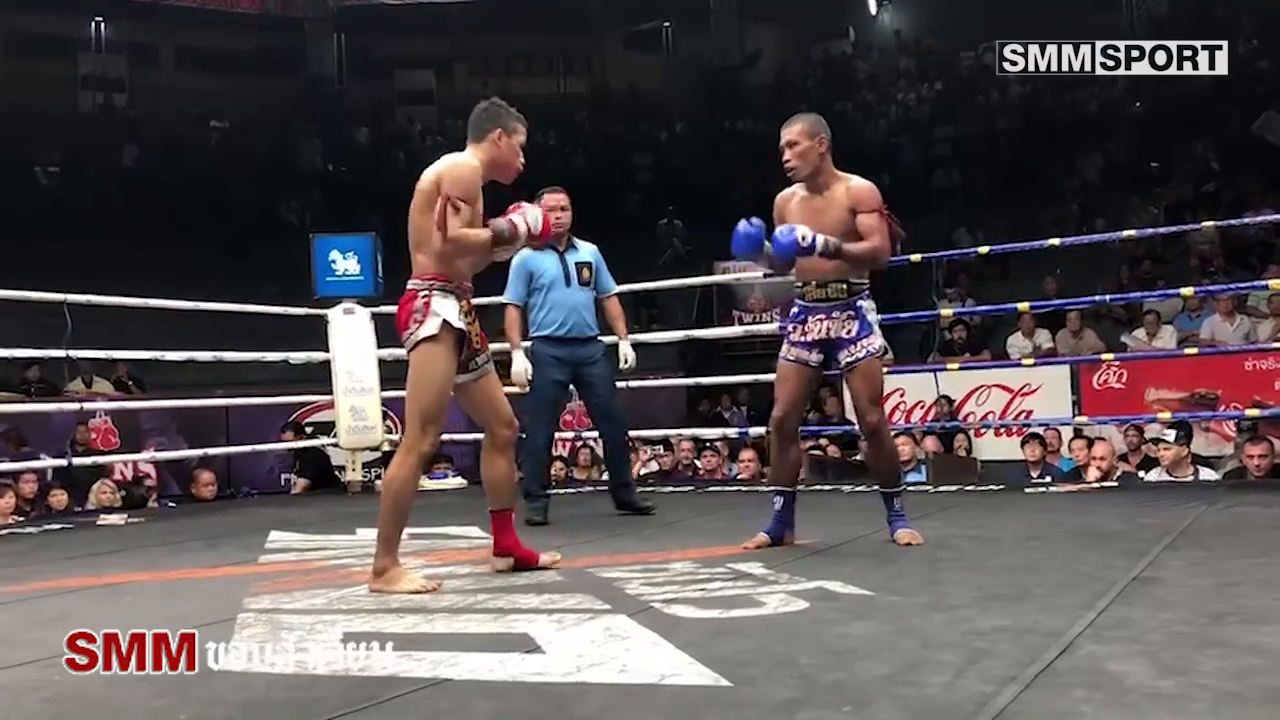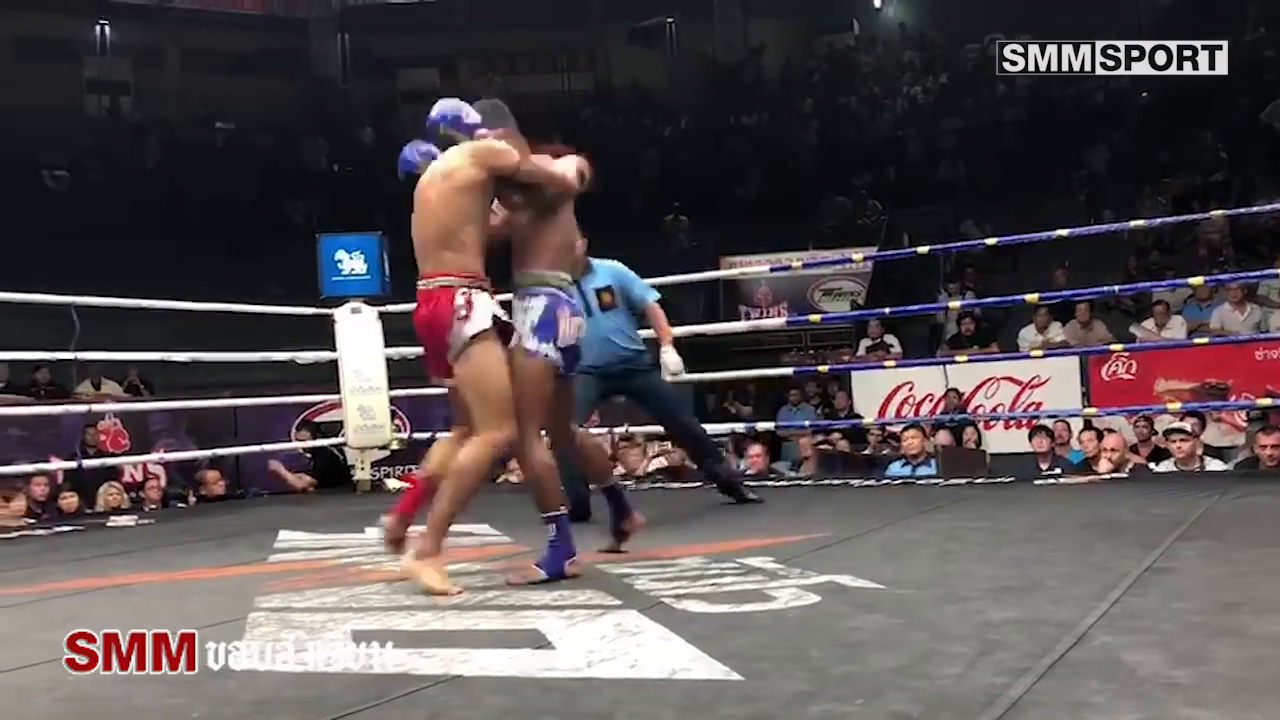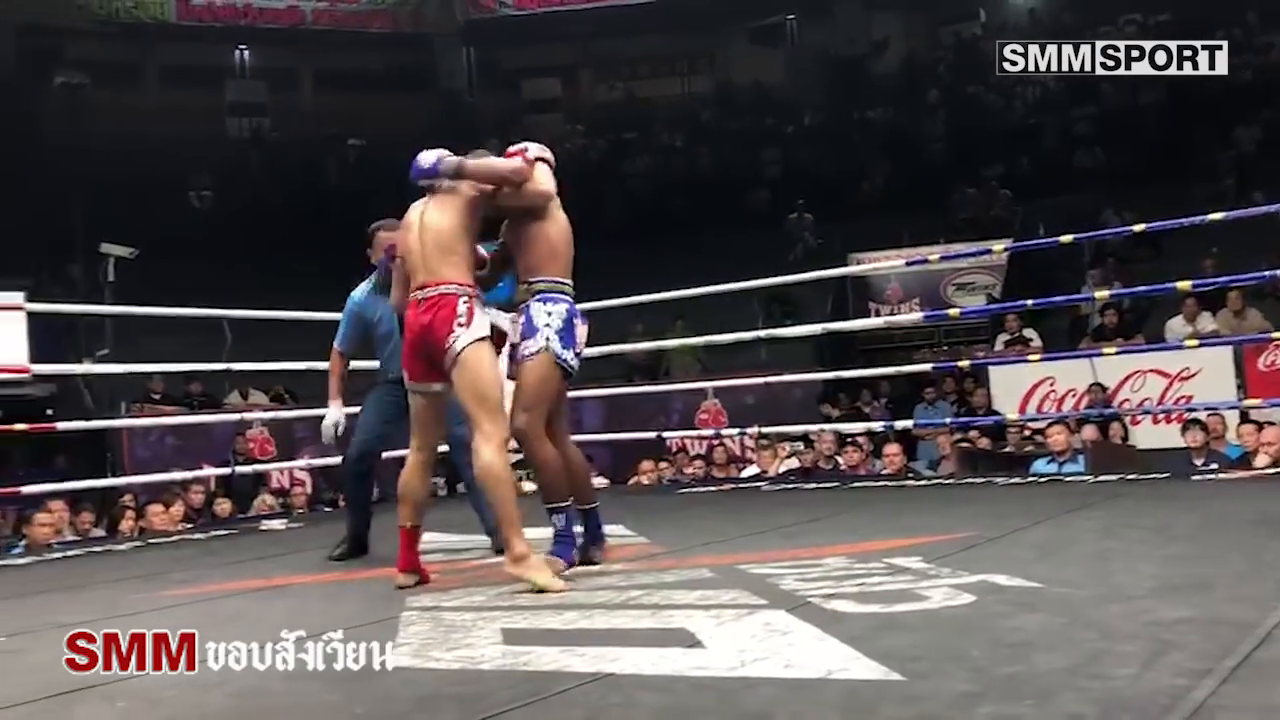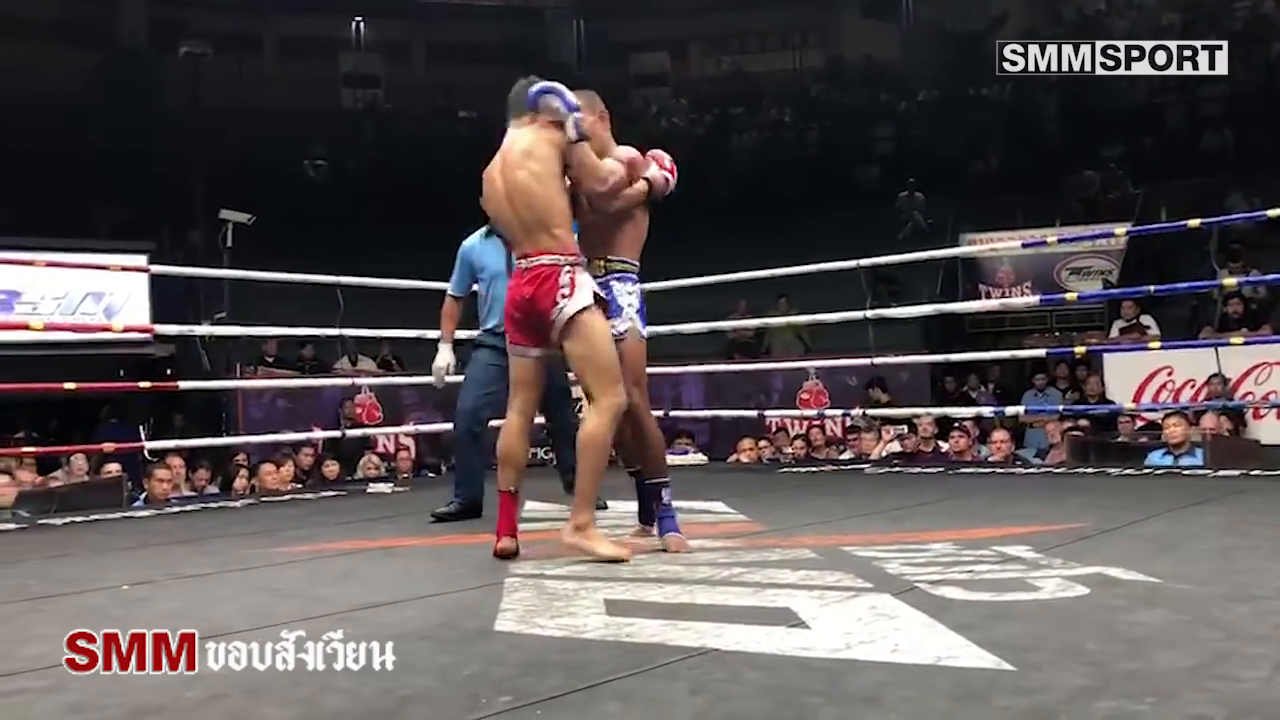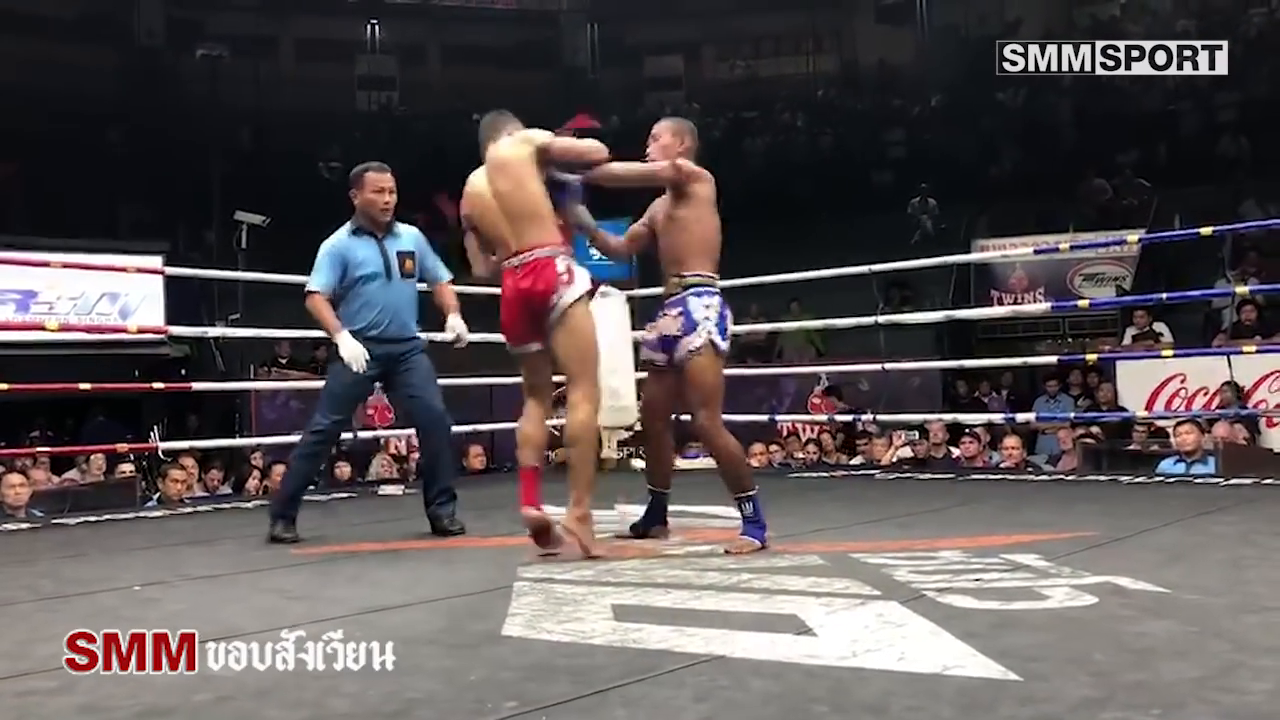
dt=1s
person 1, frame 1
left shoulder: (463, 176)
right shoulder: (461, 167)
right elbow: (450, 243)
left wrist: (512, 238)
right wrist: (507, 230)
left hip: (455, 312)
right hip: (434, 309)
left knee: (503, 427)
right knee: (422, 440)
left ankle: (506, 547)
right ankle: (385, 566)
person 1, frame 2
left shoulder: (431, 172)
right shoulder: (484, 151)
right elbow: (562, 182)
right wrist: (571, 166)
left hip: (431, 304)
right hip: (459, 304)
left knee: (467, 428)
right knee: (496, 432)
left ankle: (403, 514)
right ankle: (425, 552)
person 1, frame 3
left shoulder: (413, 215)
right shoulder: (464, 187)
left elbow: (397, 295)
right elbow: (517, 170)
right wrist: (515, 163)
left hip: (417, 321)
right hip: (456, 313)
left knee: (423, 447)
right knee: (493, 432)
left ankle: (408, 563)
right ankle: (519, 554)
person 1, frame 4
left shoulder: (489, 173)
right shoulder: (548, 135)
right elbow: (599, 183)
left hip: (521, 285)
right hip: (561, 279)
left knee: (520, 410)
right knee: (609, 399)
left ankle: (506, 531)
right ankle: (581, 523)
person 1, frame 5
left shoulder: (468, 194)
right shoulder: (524, 143)
left elbow: (482, 269)
right elbow: (596, 153)
right wrist: (567, 155)
left hip: (514, 286)
right hip: (552, 274)
left knee: (538, 400)
right knee: (584, 393)
left ankle: (531, 501)
right ankle: (578, 512)
person 2, frame 1
left shoulder: (860, 191)
right shoulder: (786, 201)
left elbow: (880, 253)
left wrist: (825, 245)
right wrist: (756, 250)
left hip: (851, 312)
right hip: (805, 314)
left knee: (872, 421)
right knee: (782, 418)
left ankle: (897, 515)
right ankle: (781, 521)
person 2, frame 2
left shoulder: (548, 169)
right shoulder: (520, 189)
left hip: (544, 308)
right hip: (551, 309)
left knee: (523, 433)
right knee: (562, 429)
left ankle: (560, 550)
right ankle: (621, 513)
person 2, frame 3
left shoulder: (531, 168)
right shoulder: (513, 220)
left elbow: (540, 192)
left hip: (548, 313)
right hip: (538, 316)
left knee: (526, 426)
right knee: (555, 434)
left ankle: (565, 537)
right ankle: (592, 536)
person 2, frame 4
left shoulder: (629, 159)
left elbow: (607, 200)
left wrist: (589, 147)
left hip: (619, 288)
left knee: (634, 403)
left ankle: (667, 512)
right ankle: (649, 499)
person 2, frame 5
left shoulder: (694, 177)
right shoulder: (660, 207)
left elbow: (632, 174)
right elbow: (620, 249)
left wrist: (580, 173)
right wrist: (582, 222)
left hip: (700, 307)
right hip: (673, 309)
left knee: (707, 422)
right knee: (653, 418)
left ankle: (755, 521)
right ankle: (656, 515)
person 3, frame 1
left shoulder: (590, 252)
right shoulder: (526, 259)
left elbow: (609, 298)
right elbow: (513, 309)
left wrist: (624, 341)
right wrist: (517, 353)
left hip: (591, 349)
right hip: (549, 351)
left knee: (613, 420)
right knee: (539, 429)
left ankle: (624, 492)
right ankle: (535, 500)
person 3, frame 2
left shoulder: (614, 271)
left elbow: (651, 307)
left wrist: (667, 348)
left hip: (633, 364)
right hip: (589, 372)
left knee: (685, 427)
left ankle: (729, 482)
right ankle: (578, 501)
person 3, frame 3
right shoulder: (362, 299)
right elbow: (340, 352)
right wrist: (335, 402)
right hip: (393, 383)
left knee: (464, 440)
right knee: (360, 452)
left ankle: (496, 526)
right ankle: (356, 536)
person 3, frame 4
right shoulder: (473, 247)
right elbow: (456, 296)
right wrist: (445, 345)
right hip: (492, 343)
left knee: (563, 419)
right knee: (468, 415)
right ankle: (466, 498)
person 3, frame 5
left shoulder: (412, 238)
right shoulder: (339, 244)
left elbow: (439, 281)
right elbow: (315, 297)
left wrist: (453, 316)
right wrist: (341, 337)
left hip: (406, 349)
right hip: (356, 348)
left knee: (435, 419)
right knee: (324, 429)
left ankle: (442, 509)
right ankle: (283, 514)
